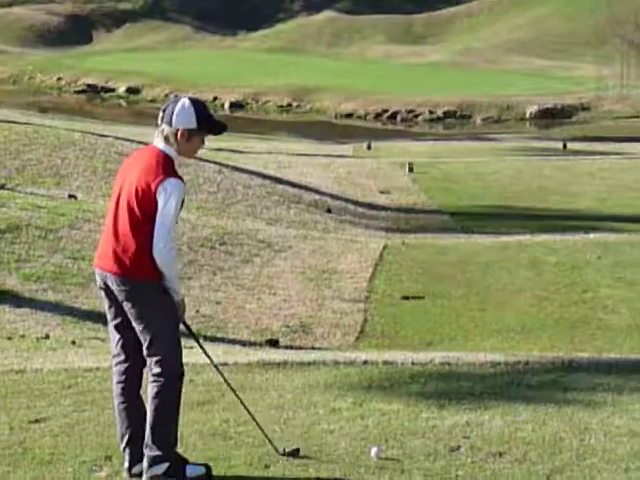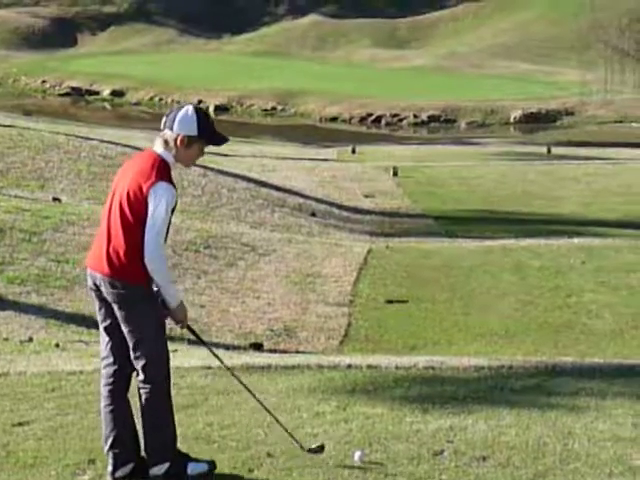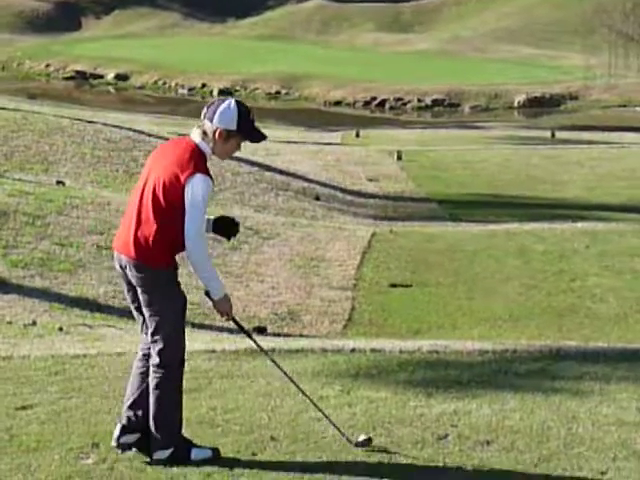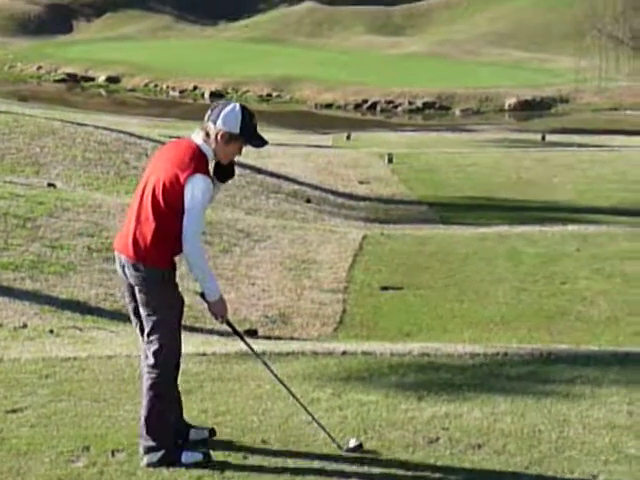
dt=0.4s
person 1, frame 1
left shoulder: (135, 158)
right shoulder: (169, 181)
right elbow: (162, 248)
left wrist: (166, 289)
right wrist: (176, 294)
left hip: (106, 270)
right hip: (138, 279)
left knee: (126, 367)
right knee: (165, 369)
person 1, frame 2
left shoulder: (136, 162)
right shoulder: (162, 184)
right elbow: (152, 254)
left wrist: (158, 294)
right wrist: (173, 300)
left hip: (98, 272)
right hip: (127, 281)
left knee: (115, 371)
right knee: (153, 374)
person 1, frame 3
left shoulder: (170, 147)
right shoulder: (197, 174)
right elbow: (193, 244)
left wrist: (211, 225)
right wrist: (218, 292)
left hip: (126, 252)
right hip: (152, 264)
left knee: (152, 347)
right knee: (167, 356)
left ankle: (133, 428)
right ankle: (166, 444)
person 1, frame 4
left shoulder: (174, 148)
right shoulder: (197, 174)
right elbow: (191, 243)
left wrist: (219, 182)
right wrist: (213, 294)
left hip: (128, 254)
right hip: (151, 265)
left knee: (158, 349)
right knee: (162, 355)
left ankle: (170, 426)
right ankle: (158, 446)
